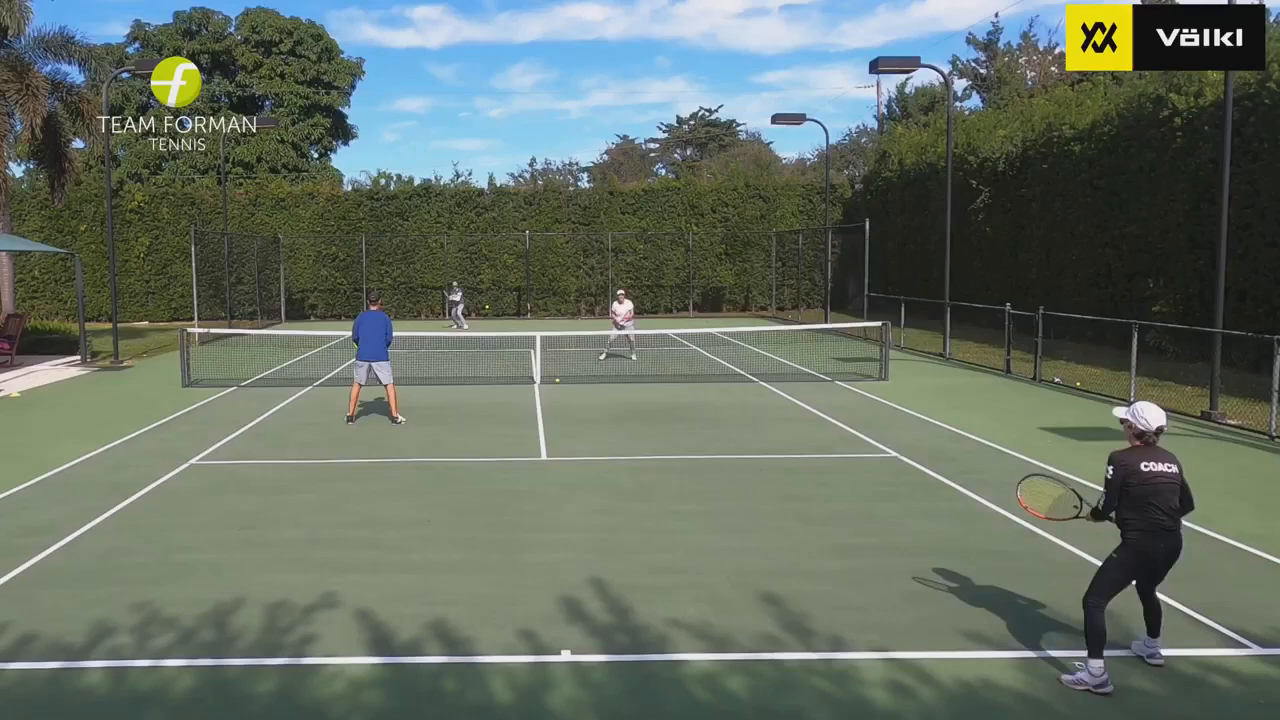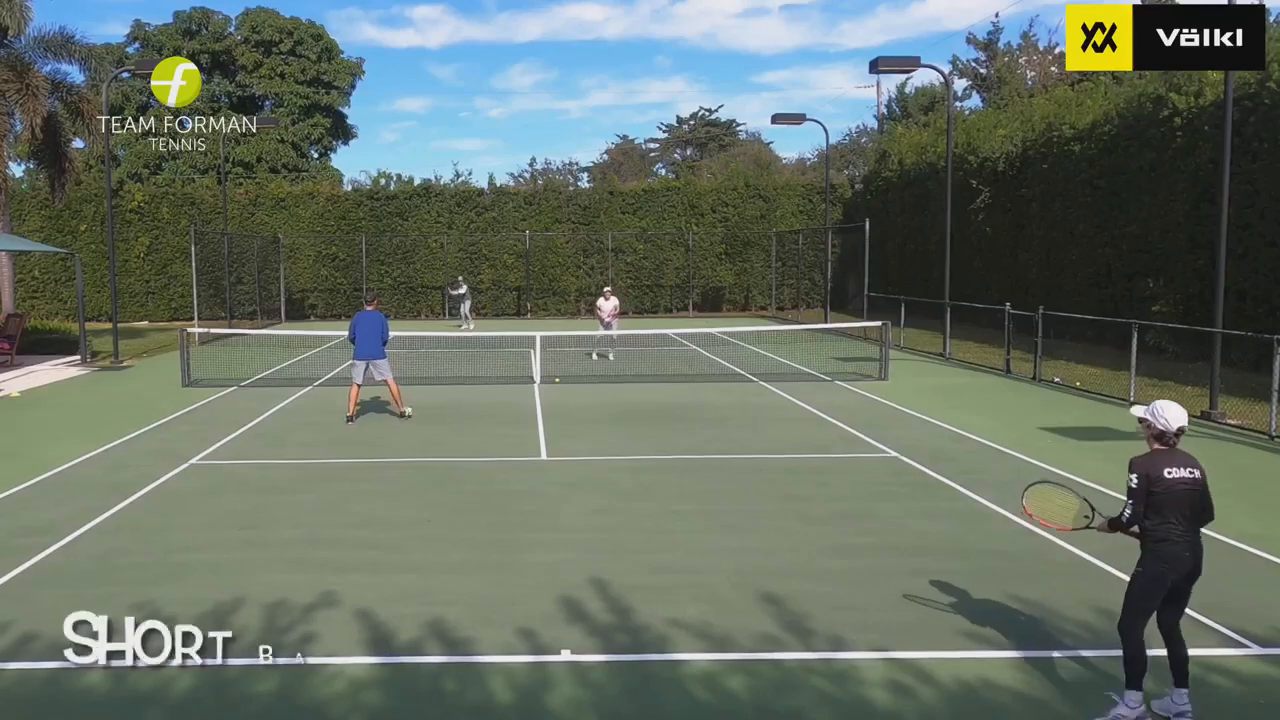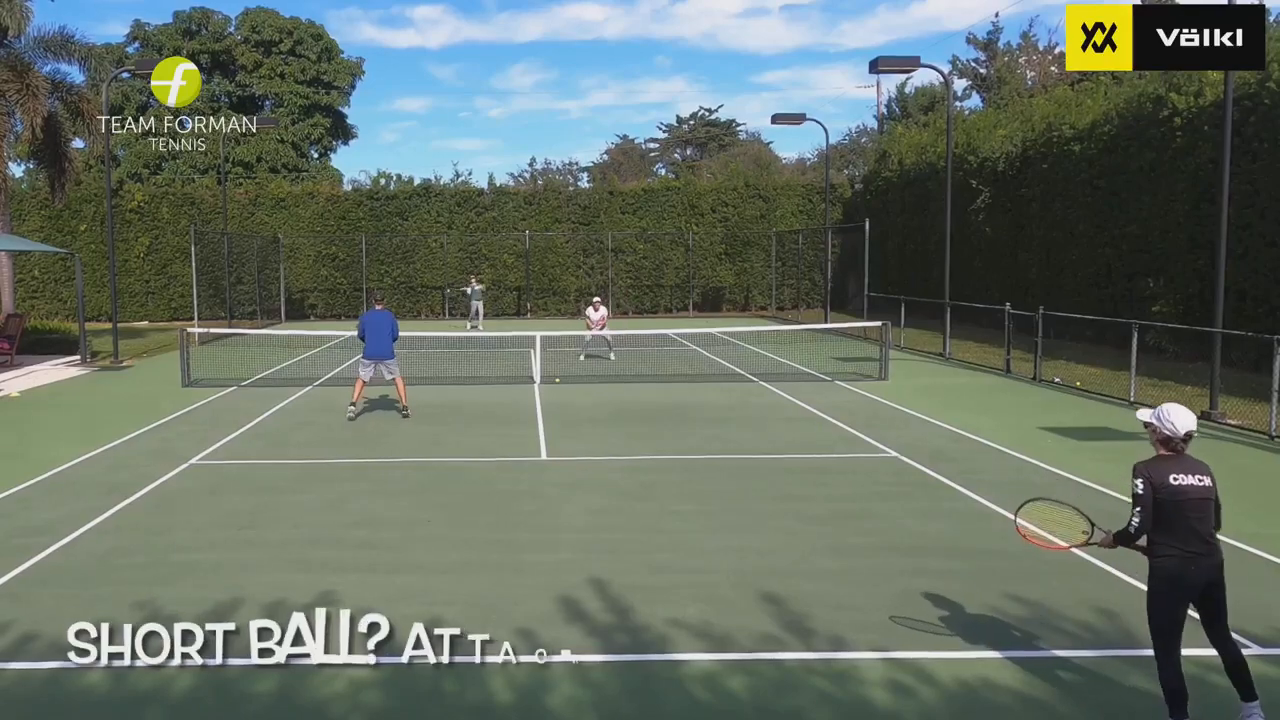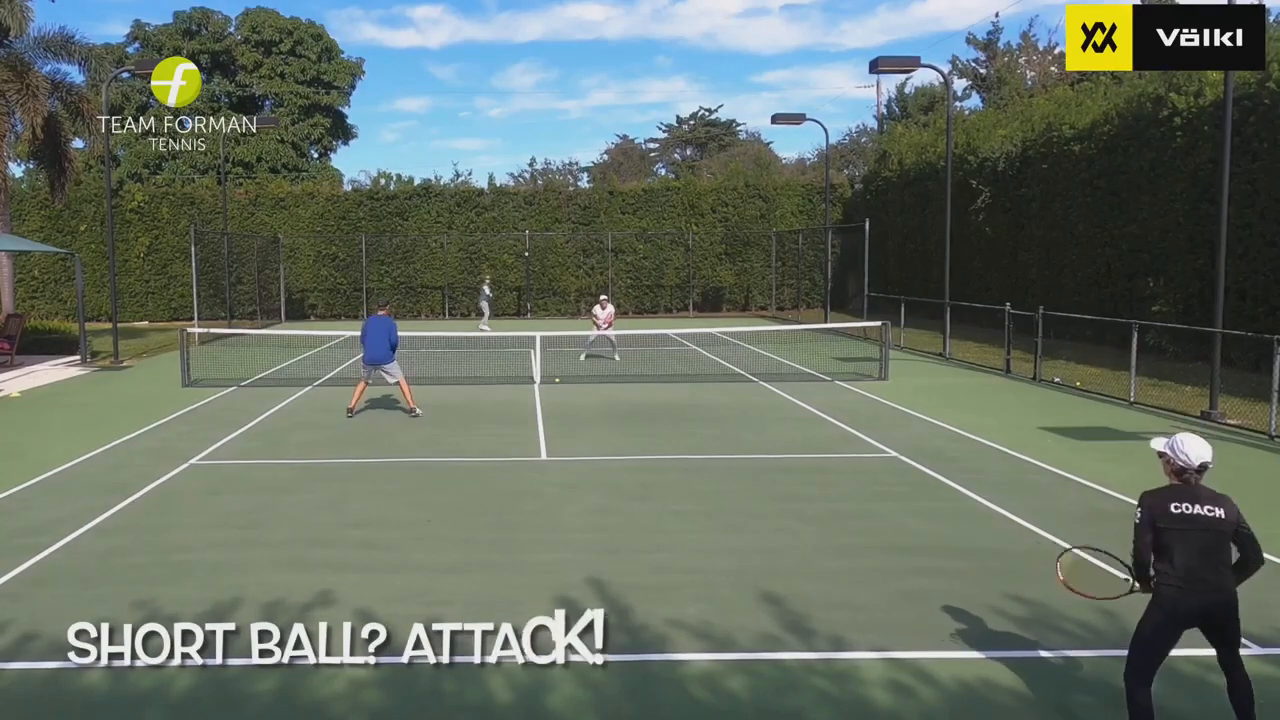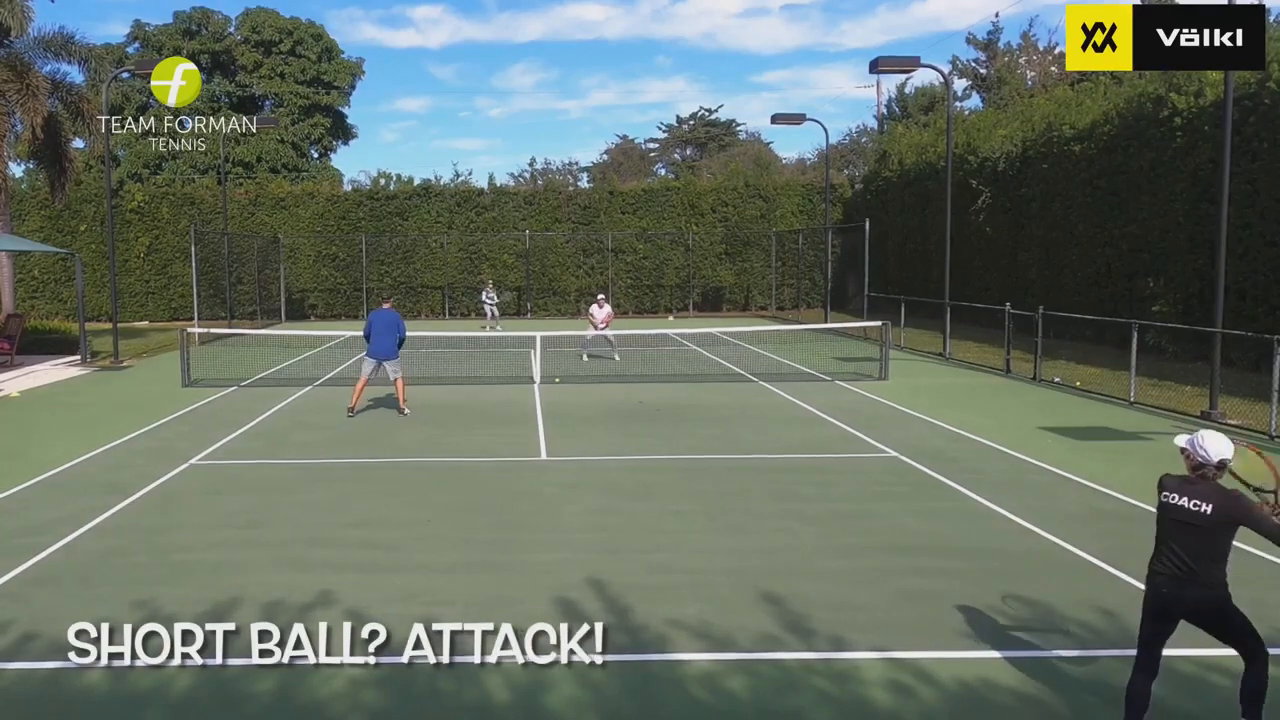
dt=0.4s
person 1, frame 1
left shoulder: (1121, 459)
right shoulder: (1171, 460)
left elbow: (1108, 505)
right elbow: (1186, 505)
left wrist: (1095, 514)
left hip: (1139, 545)
right hip: (1171, 544)
left knee: (1094, 601)
right knee: (1147, 589)
left ankle: (1095, 672)
right ankle: (1152, 646)
person 1, frame 2
left shoulder: (1142, 465)
right shoulder: (1193, 464)
left elbow: (1131, 516)
right elbow: (1207, 514)
left wrist: (1110, 525)
left hip: (1161, 557)
right hip: (1192, 556)
left knee: (1130, 626)
right knee: (1169, 625)
person 1, frame 3
left shoulder: (1148, 470)
right shoulder: (1203, 471)
left elbow: (1140, 525)
right elbow: (1215, 522)
left wrist: (1115, 539)
left hip: (1172, 572)
right hip: (1211, 567)
left knee: (1167, 653)
right knee: (1222, 638)
person 1, frame 4
left shoulder: (1152, 501)
right shoulder: (1225, 505)
left elbow: (1141, 558)
right elbow: (1254, 558)
left wrist: (1145, 582)
left hip: (1172, 600)
right hip: (1221, 601)
left knee: (1137, 677)
right knee: (1233, 666)
person 1, frame 5
left shoulder: (1166, 485)
right shoulder: (1232, 501)
left wrist: (1255, 508)
left hip: (1161, 592)
right hip: (1209, 597)
left knee: (1145, 665)
